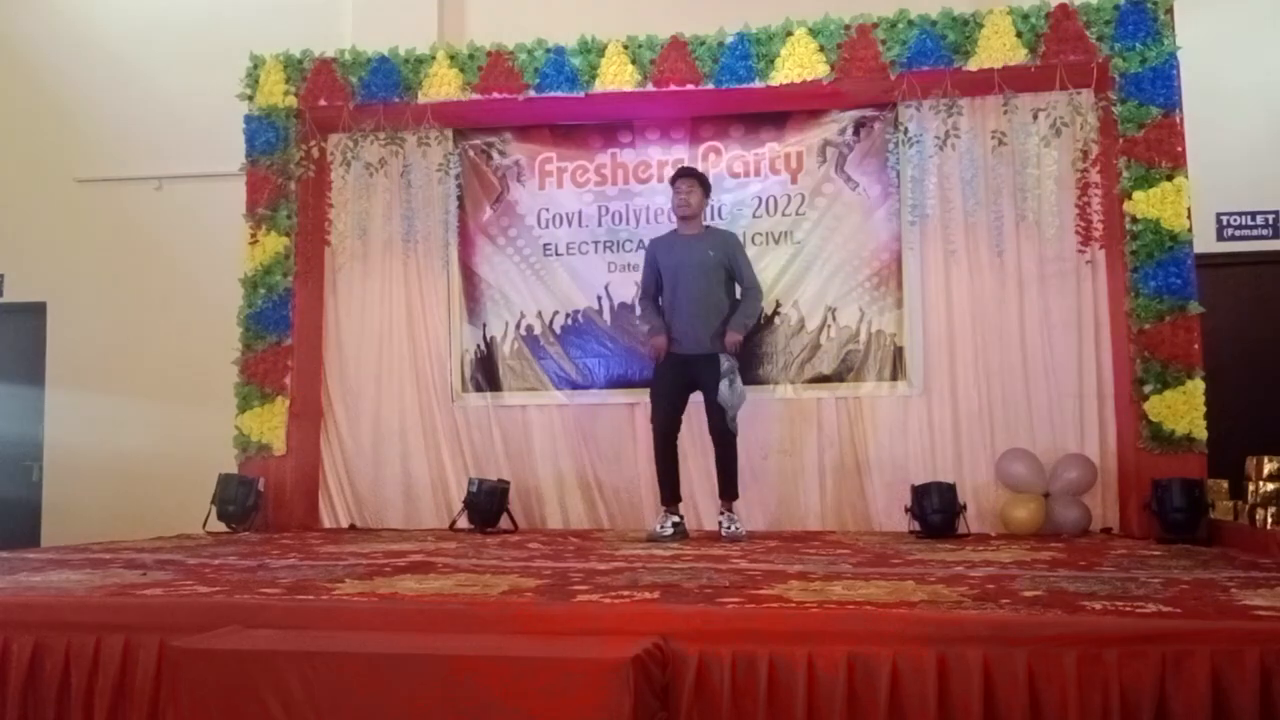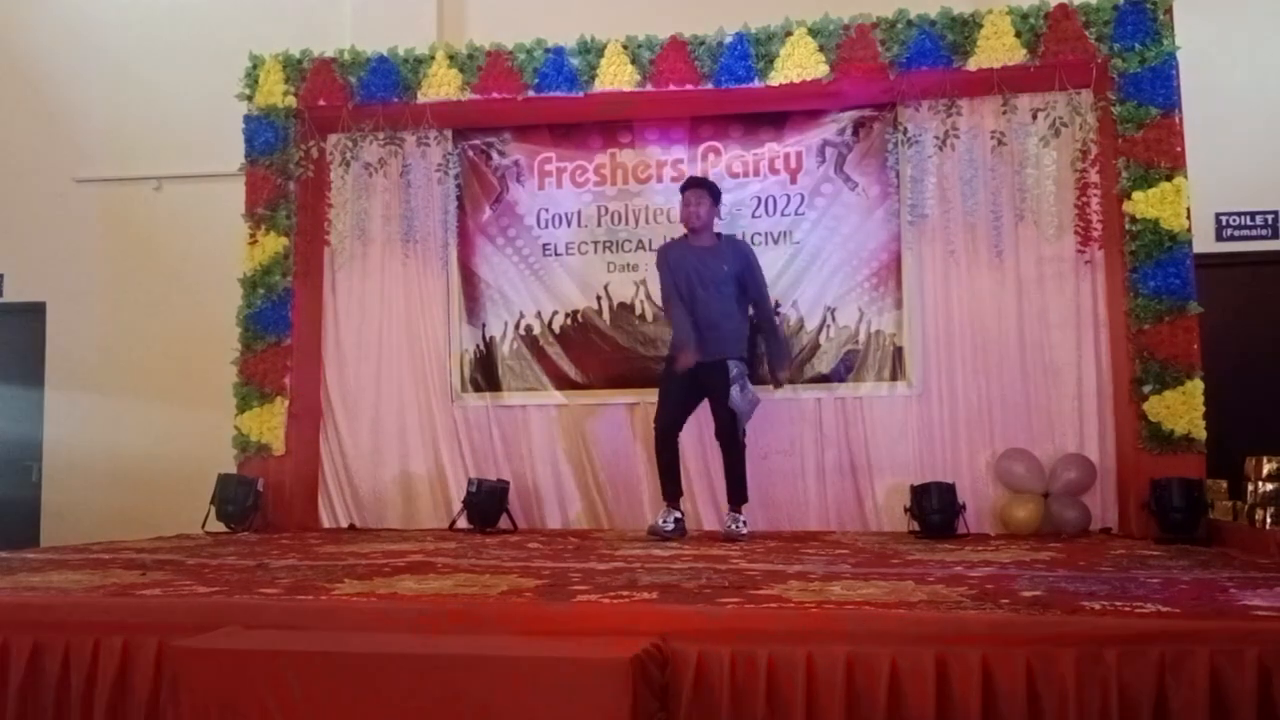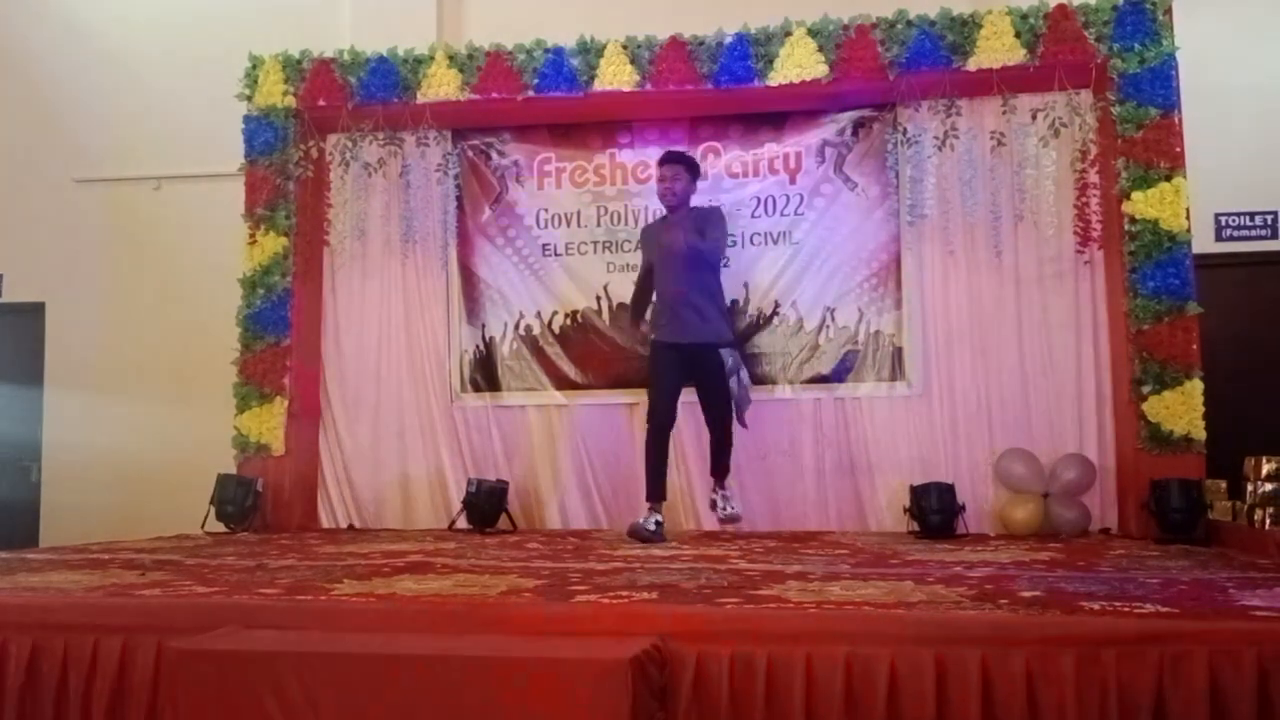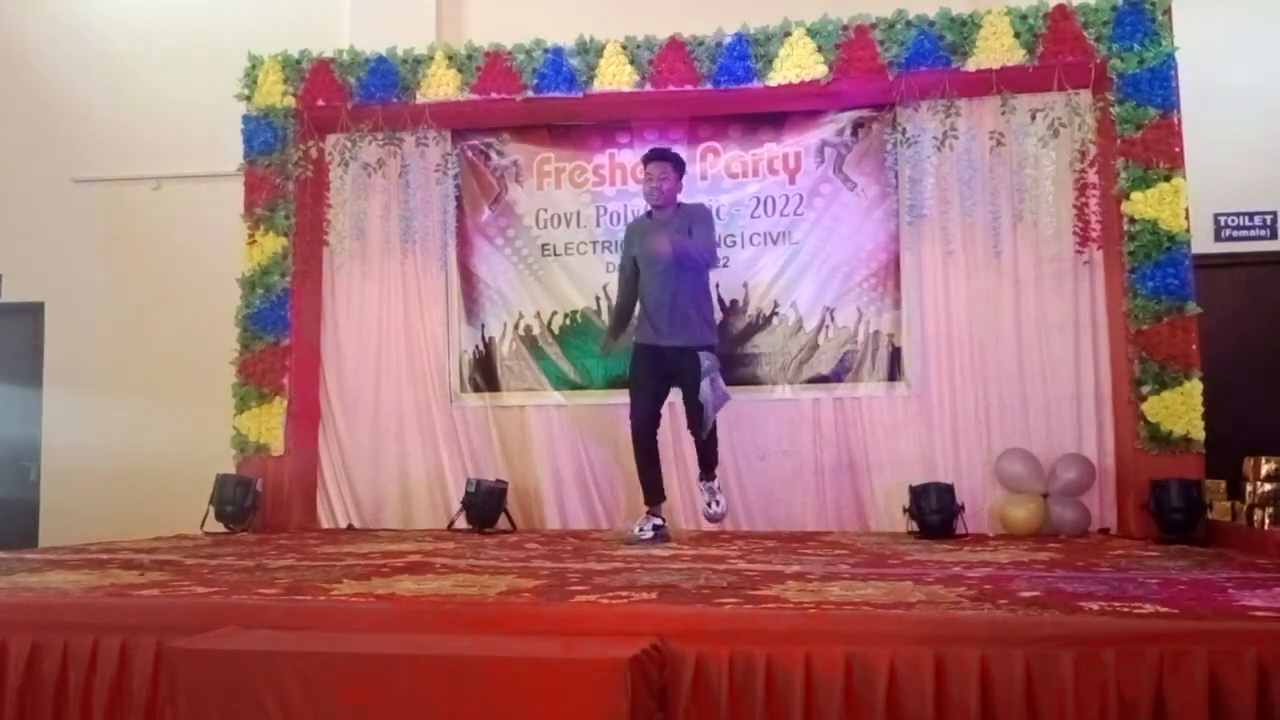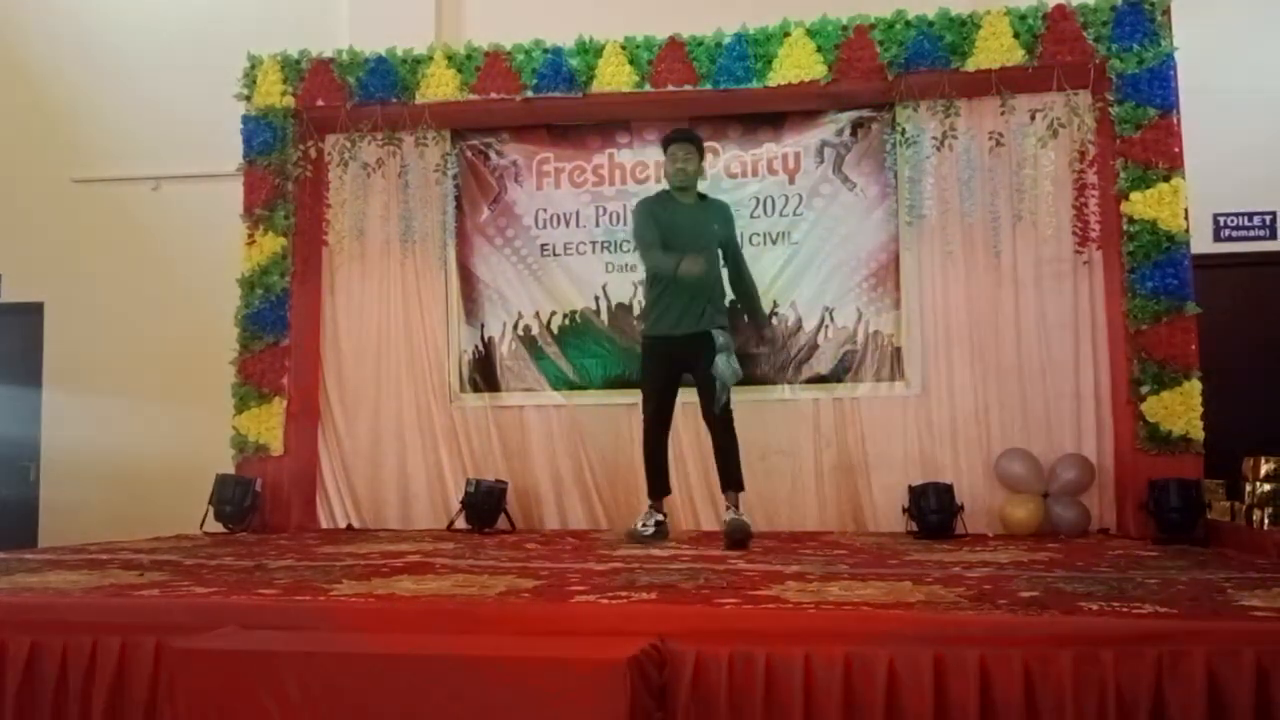
dt=0.3s
person 1, frame 1
left shoulder: (725, 241)
right shoulder: (658, 247)
left elbow: (751, 290)
right elbow: (648, 297)
left wrist: (738, 327)
right wrist: (656, 330)
left hip: (715, 353)
right hip: (672, 355)
left knee: (722, 430)
right knee: (664, 430)
left ankle: (727, 511)
right ankle: (671, 514)
person 1, frame 2
left shoulder: (738, 250)
right shoulder: (669, 253)
left elbow: (762, 305)
right elbow: (672, 305)
left wrist: (778, 359)
right wrist: (684, 345)
left hip: (729, 360)
right hip: (687, 358)
left knee: (730, 436)
right knee: (665, 428)
left ankle: (736, 513)
right ankle: (672, 510)
person 1, frame 3
left shoulder: (710, 217)
right shoulder: (650, 233)
left elbow: (714, 251)
left wrist: (685, 240)
right wrist: (635, 317)
left hip: (711, 340)
right hip: (667, 342)
left knee: (719, 421)
right knee: (658, 422)
left ankle: (720, 488)
right ankle: (654, 514)
person 1, frame 4
left shoulder: (698, 216)
right shoulder: (633, 231)
left elbow: (707, 256)
left wrist: (672, 247)
right wrist: (616, 328)
left hip: (694, 343)
right hip: (648, 345)
left knee: (702, 423)
right knee: (642, 424)
left ankle: (708, 480)
right ankle: (653, 514)
person 1, frame 5
left shoulder: (719, 211)
right shoulder: (648, 210)
left elbow: (737, 266)
right elbow: (649, 255)
left wrist: (757, 318)
right wrist: (680, 264)
left hip: (708, 331)
right hip: (661, 335)
left knee: (719, 415)
right knee: (655, 422)
left ankle: (733, 510)
right ankle: (656, 511)
